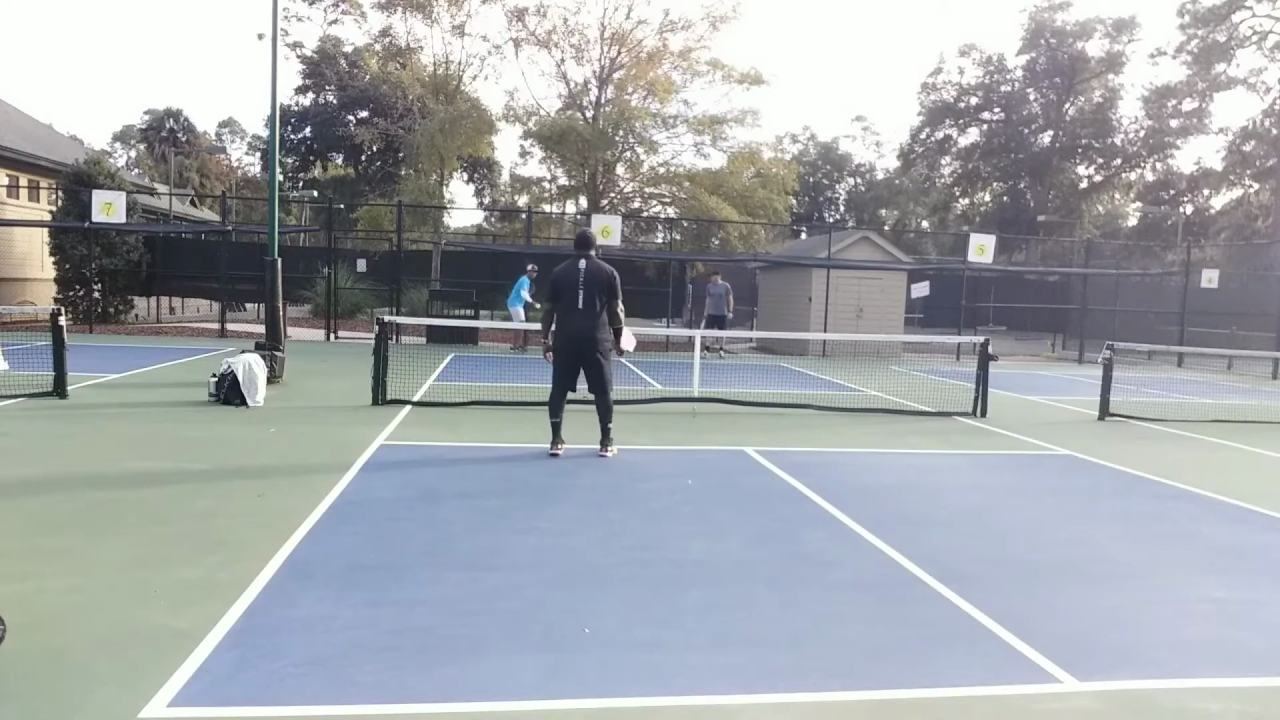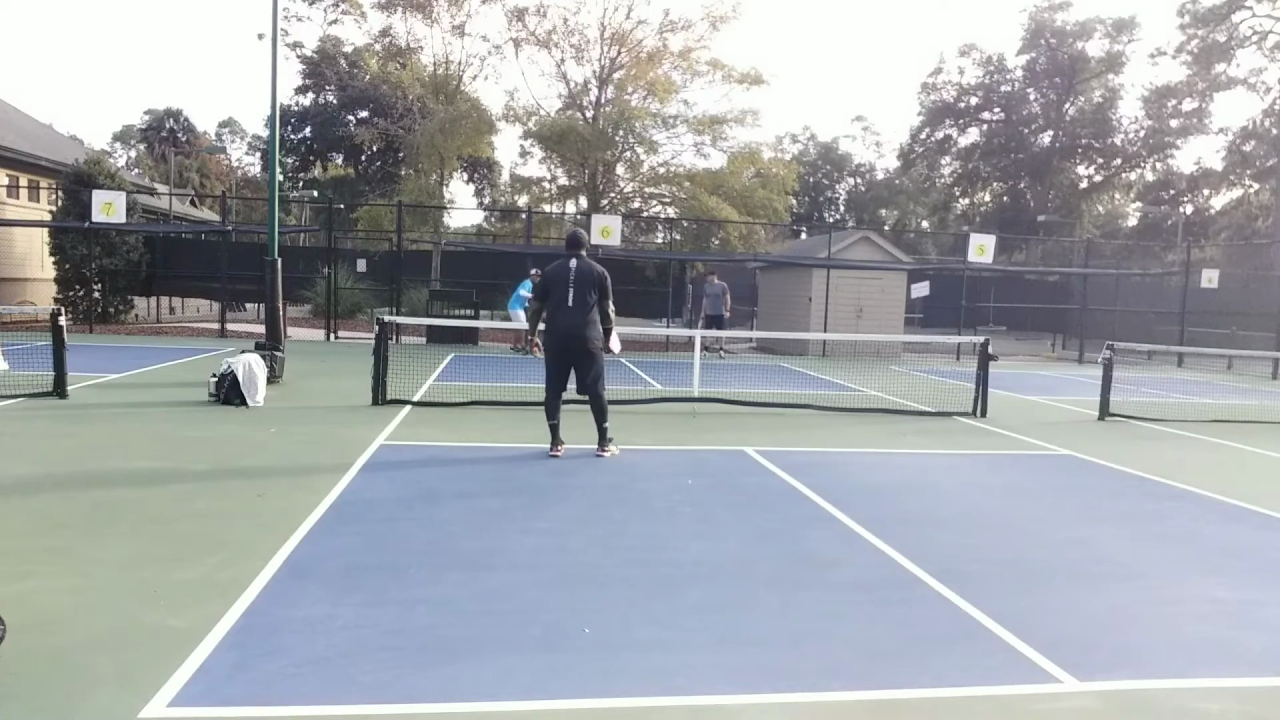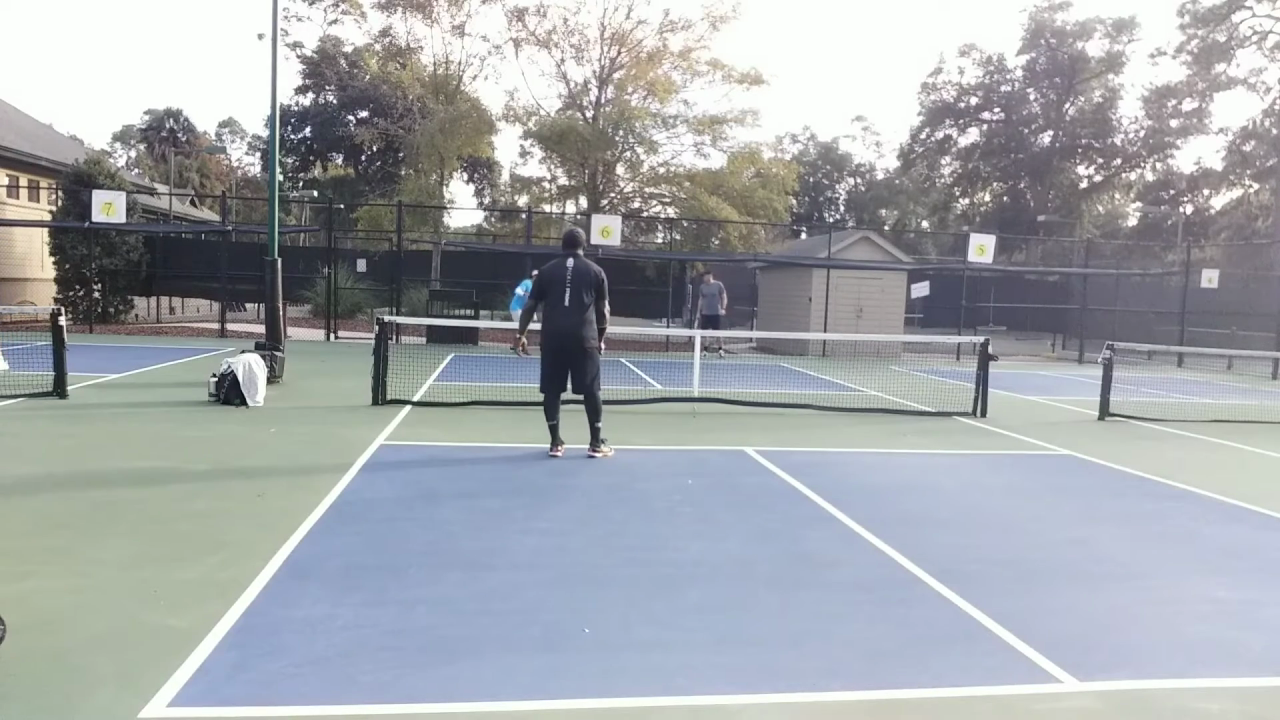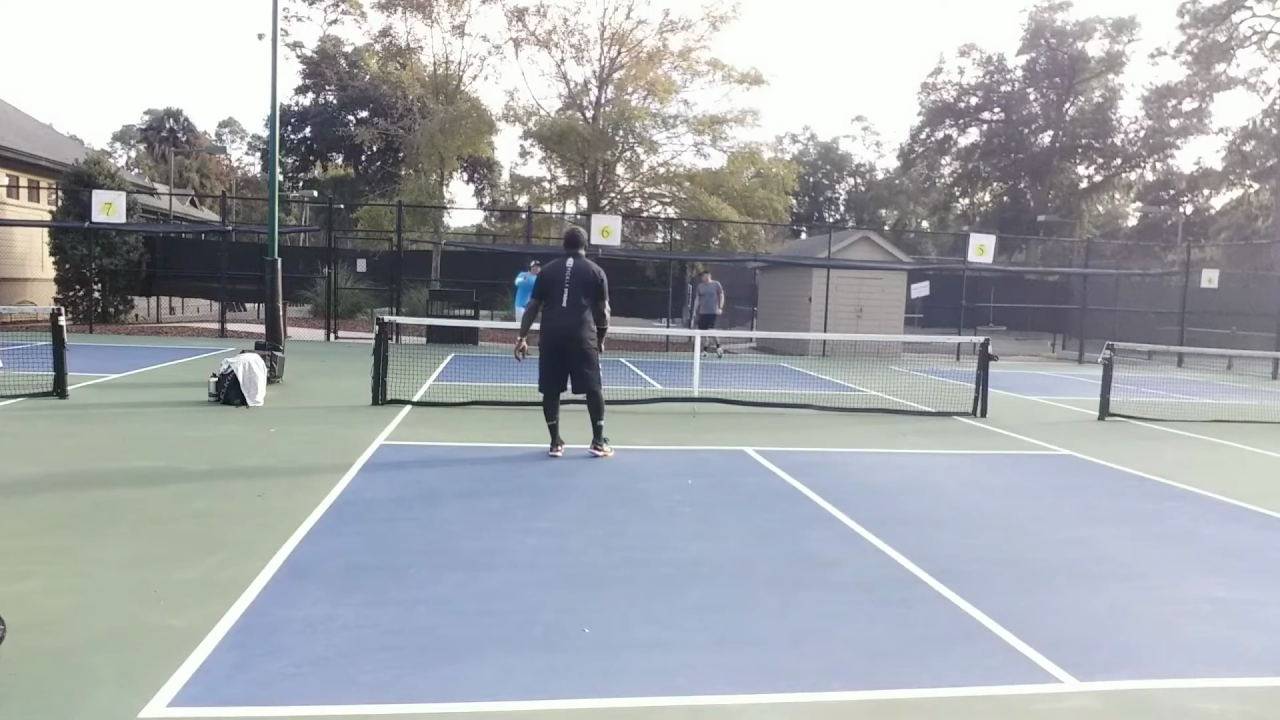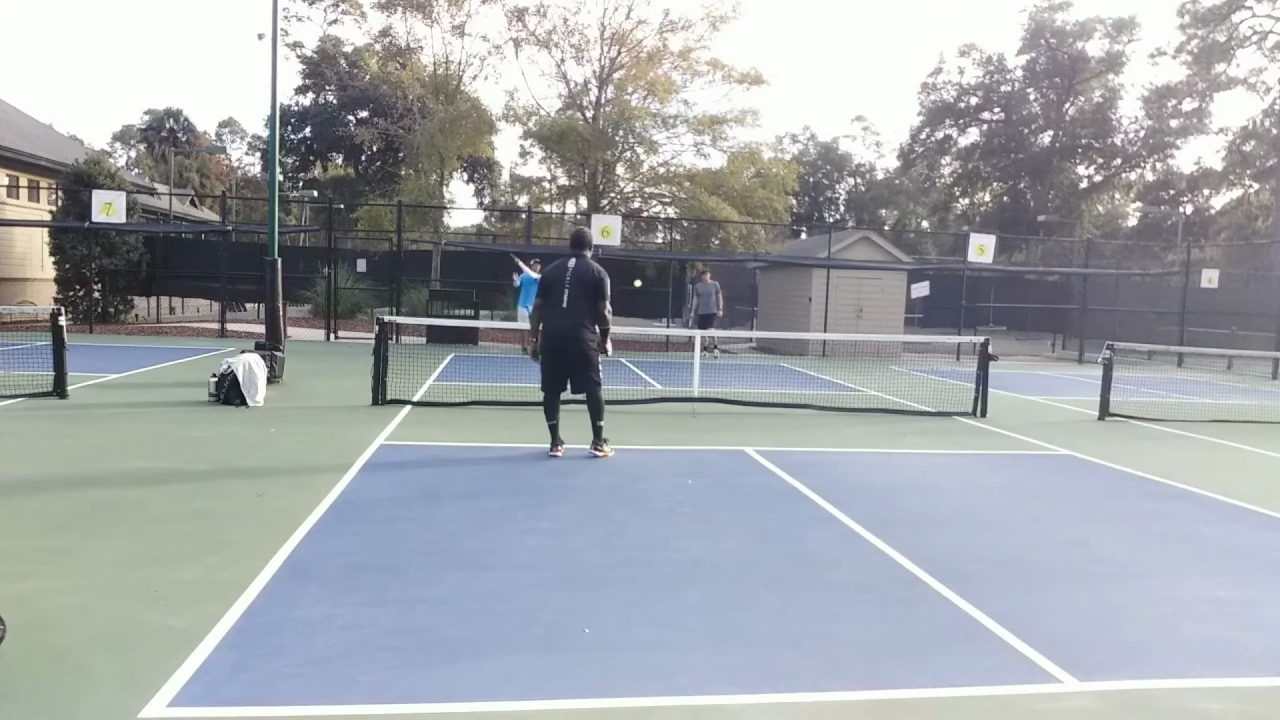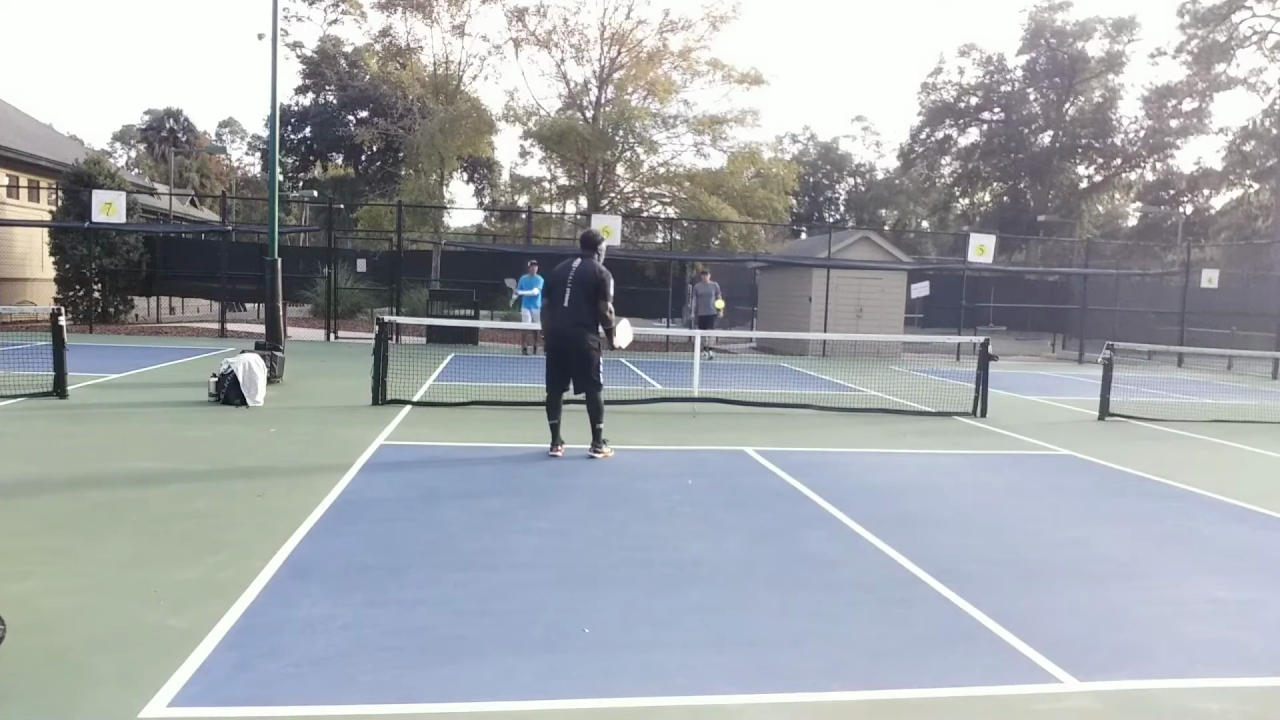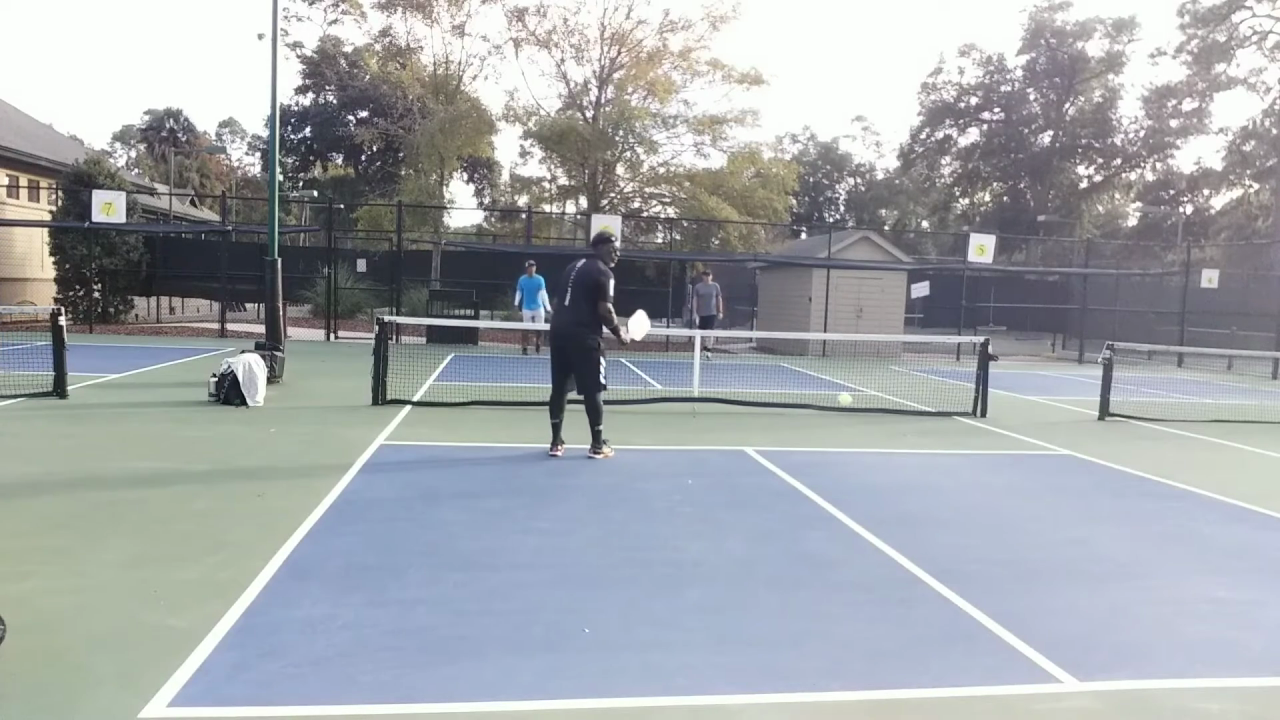
dt=0.2s
person 1, frame 1
left shoulder: (559, 272)
right shoulder: (608, 272)
left elbow: (549, 310)
right elbow: (616, 310)
left wrist: (546, 339)
right wrist: (618, 339)
left hip: (565, 339)
right hip: (597, 339)
left knee: (559, 390)
right knee: (602, 391)
left ankle: (556, 441)
right ankle: (606, 443)
person 1, frame 2
left shoulder: (550, 271)
right shoulder: (599, 272)
left elbow: (535, 308)
right elbow: (607, 310)
left wrist: (531, 336)
right wrist: (607, 338)
left hip: (556, 337)
right hip: (587, 337)
left knee: (553, 390)
right knee: (596, 390)
left ankle: (556, 442)
right ankle: (604, 443)
person 1, frame 3
left shoulder: (547, 270)
right shoulder: (595, 271)
left elbow: (529, 306)
right elbow: (603, 310)
left wrist: (521, 335)
right wrist: (600, 338)
left hip: (552, 336)
right hip: (584, 337)
left knee: (552, 390)
right knee: (591, 390)
left ankle: (555, 443)
right ankle: (596, 444)
person 1, frame 4
left shoulder: (547, 270)
right shoulder: (595, 271)
left elbow: (532, 307)
right elbow: (603, 311)
left wrist: (522, 338)
right wrist: (600, 339)
left hip: (551, 337)
right hip: (582, 337)
left knee: (551, 390)
right knee: (593, 389)
left ankle: (555, 443)
right ankle: (598, 442)
person 1, frame 5
left shoulder: (551, 270)
right shoulder: (598, 272)
left elbow: (538, 307)
right elbow: (604, 311)
left wrist: (534, 339)
right wrist: (605, 339)
left hip: (552, 336)
right hip: (582, 337)
left knee: (552, 390)
right knee: (593, 389)
left ankle: (555, 442)
right ankle: (598, 442)
person 1, frame 6
left shoulder: (559, 269)
right shoulder: (601, 273)
left elbow: (546, 306)
right elbow: (605, 311)
left wrist: (546, 336)
right wrist: (611, 337)
left hip: (555, 335)
right hip: (583, 337)
left knee: (554, 390)
right knee: (593, 390)
left ankle: (556, 442)
right ankle: (597, 444)
person 1, frame 7
left shoulder: (572, 268)
right shoulder: (603, 273)
right elbow: (605, 310)
right wrist: (620, 334)
left hip: (559, 333)
right hip: (584, 337)
left knee: (559, 389)
right knee: (593, 391)
left ankle: (556, 442)
right ankle: (597, 445)
